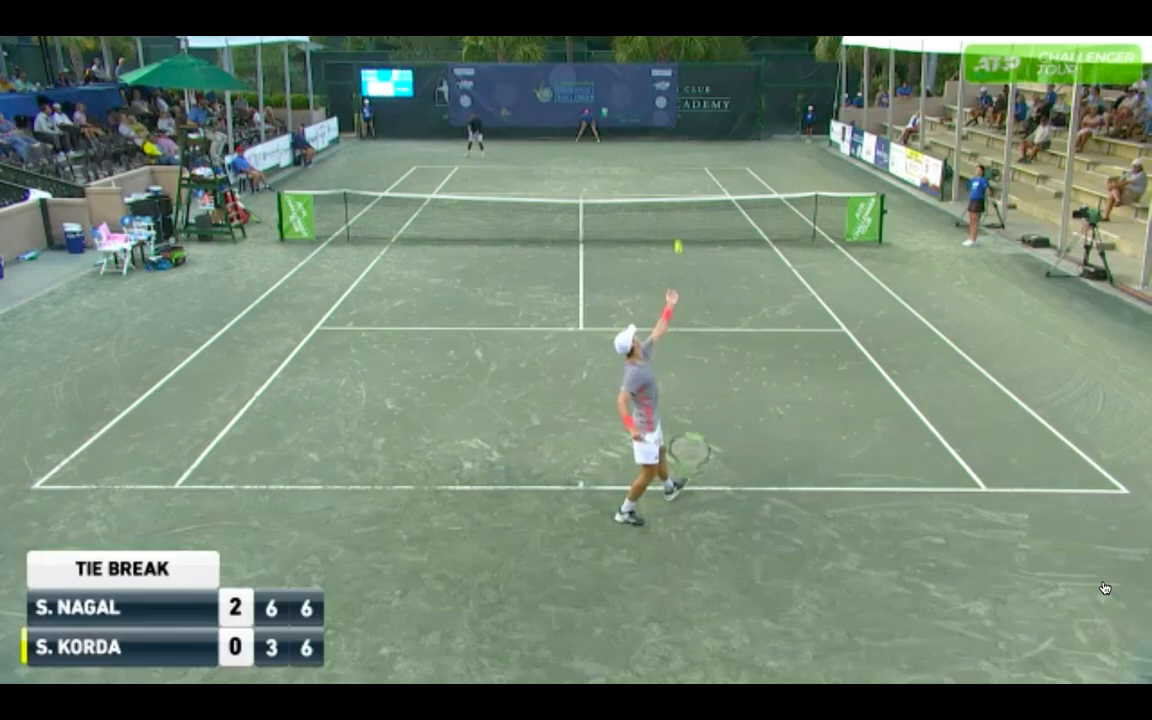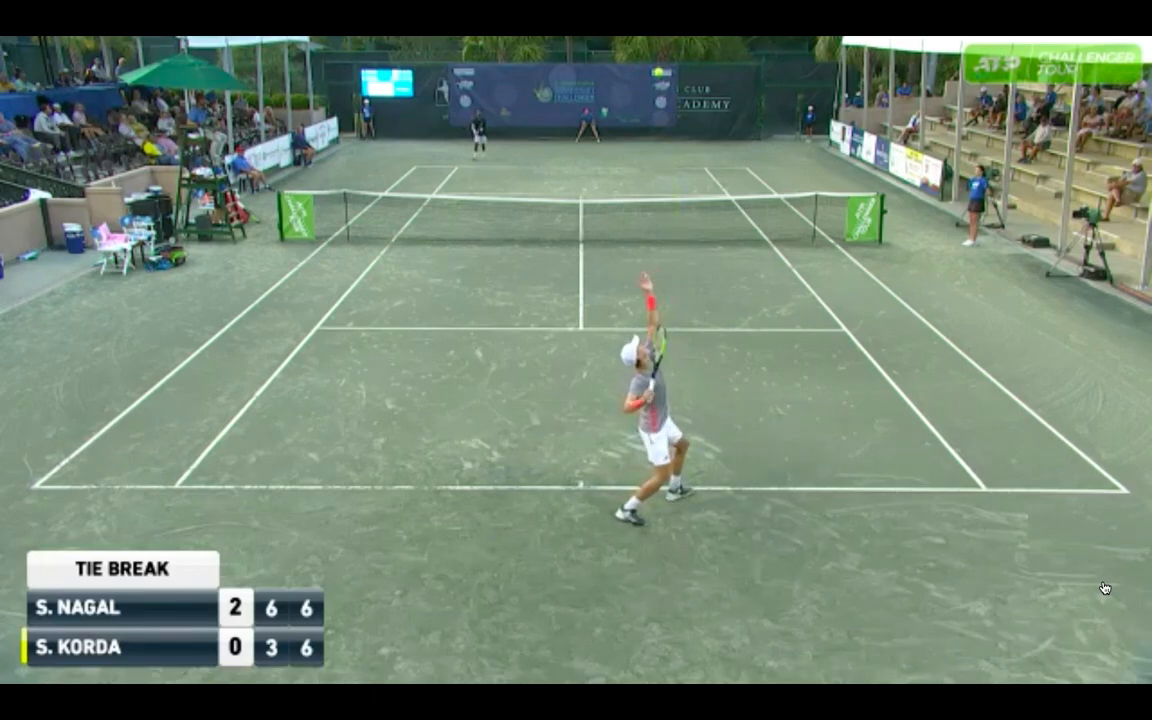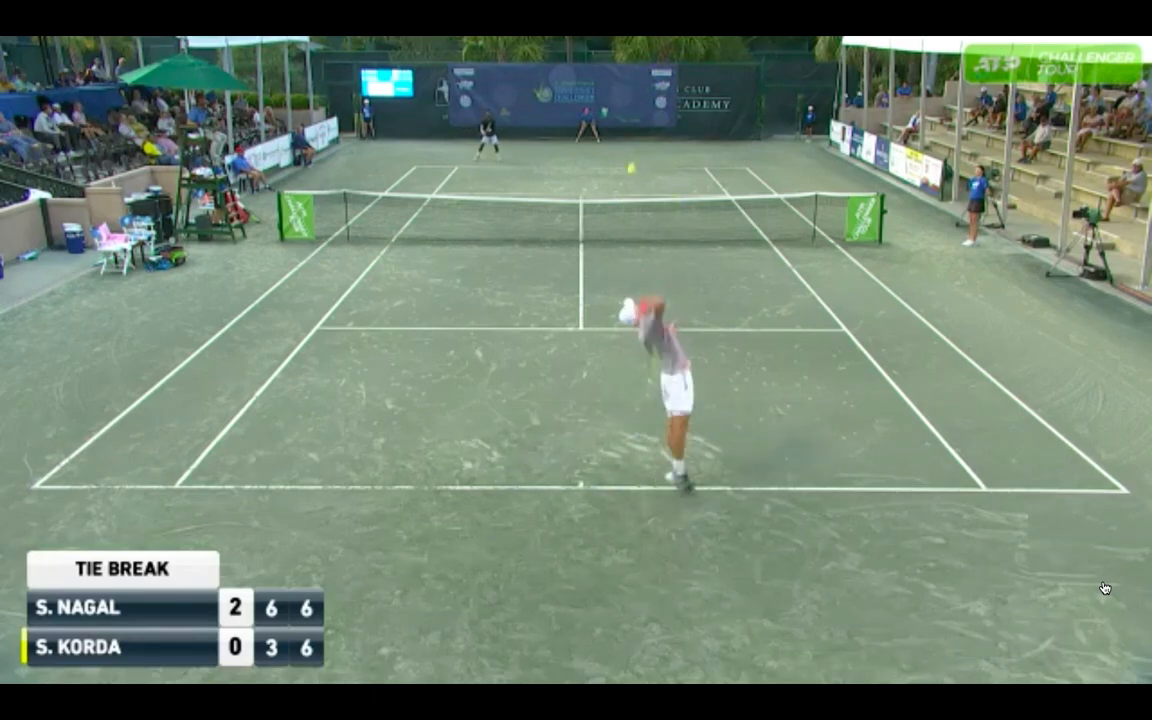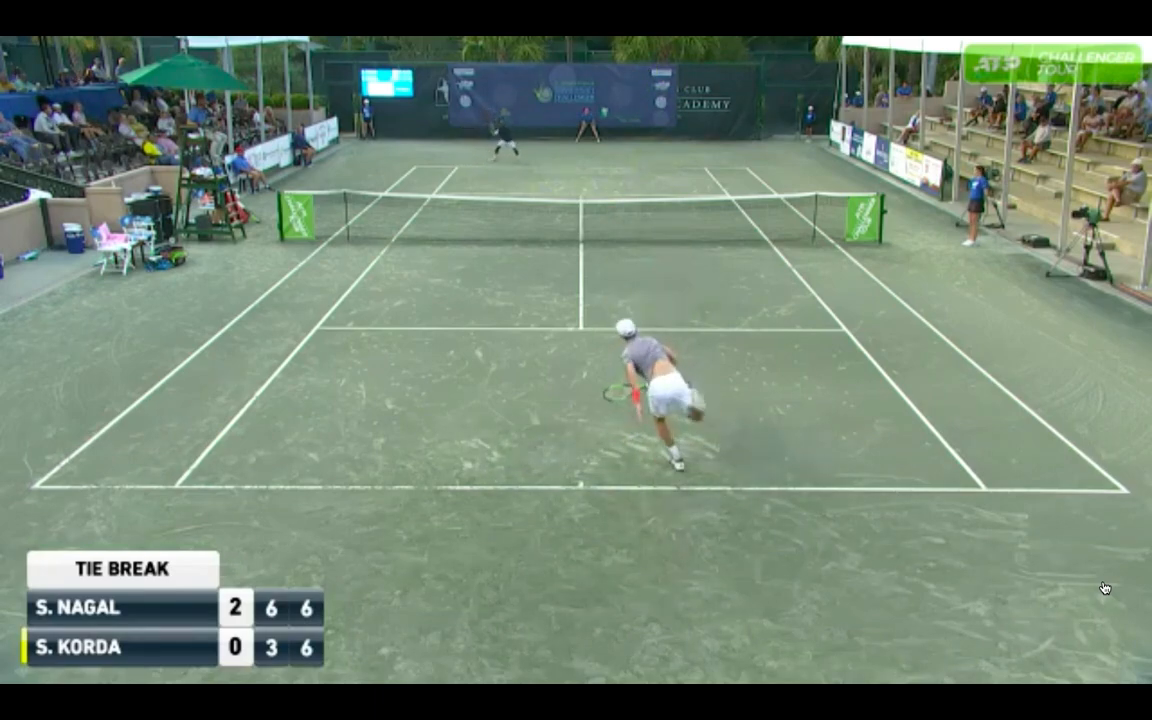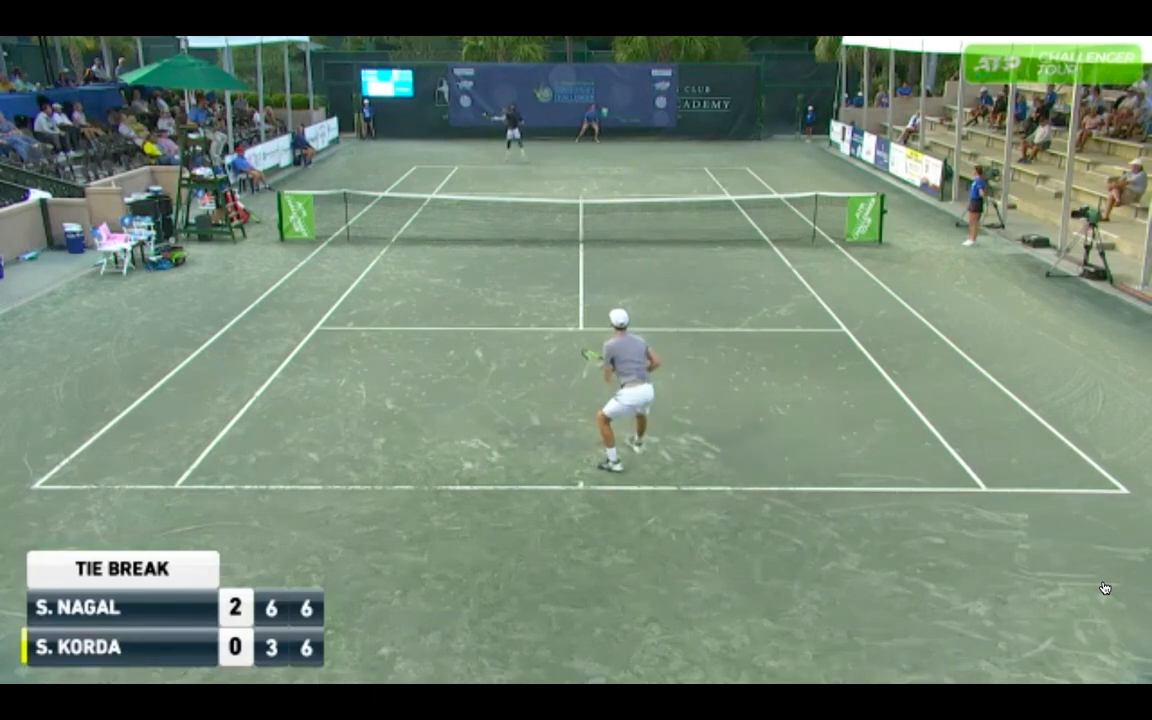
dt=0.5s
person 1, frame 1
left shoulder: (642, 353)
right shoulder: (633, 372)
left elbow: (658, 331)
right elbow: (621, 402)
left wrist: (669, 307)
right wrist: (631, 428)
left hip: (650, 422)
right hip: (645, 427)
left knee: (660, 453)
right knee: (648, 474)
left ankle: (670, 488)
right ankle: (625, 512)
person 1, frame 2
left shoulder: (650, 355)
right shoulder: (639, 381)
left elbow: (654, 324)
right elbow: (627, 408)
left wrist: (649, 294)
right wrist: (643, 401)
left hip: (664, 420)
right hip: (653, 429)
left knee: (682, 446)
right knee: (661, 477)
left ankle: (674, 489)
right ankle: (627, 509)
person 1, frame 3
left shoulder: (647, 329)
right shoulder: (651, 326)
right elbow: (659, 304)
left wrist: (664, 326)
left hip: (668, 377)
right hip: (678, 376)
left knee: (673, 424)
right knee: (680, 424)
left ankle: (677, 472)
right ankle: (679, 473)
person 1, frame 4
left shoulder: (627, 353)
right shoulder: (650, 340)
left elbow: (632, 376)
right elbow: (673, 358)
left wrist: (636, 402)
left hip: (658, 387)
right hip: (676, 381)
left knee: (659, 420)
right knee: (697, 416)
left ankle: (677, 458)
right ankle: (692, 400)
person 1, frame 5
left shoulder: (609, 345)
right shoulder: (640, 341)
left elbow: (607, 378)
right elbow: (656, 363)
left wrist: (613, 370)
left hip: (631, 393)
right hip: (648, 390)
left knee: (602, 419)
right knee: (640, 414)
left ankle: (613, 461)
right ankle: (638, 443)
